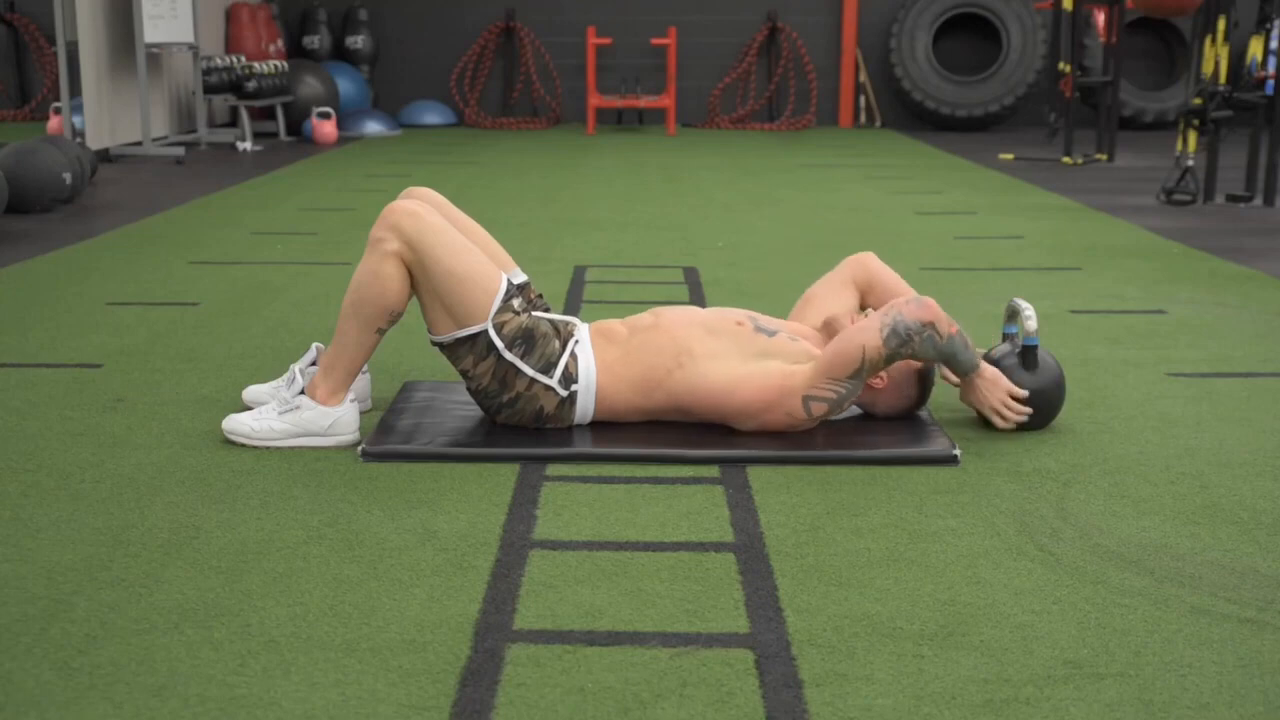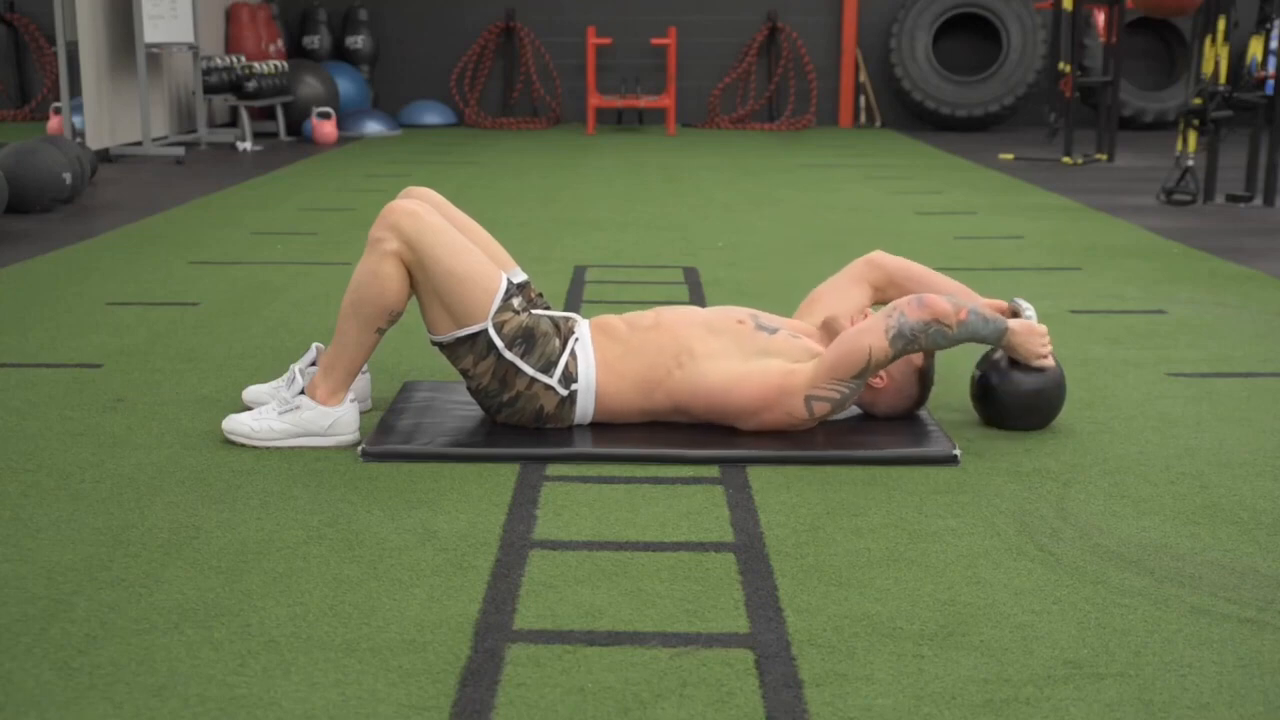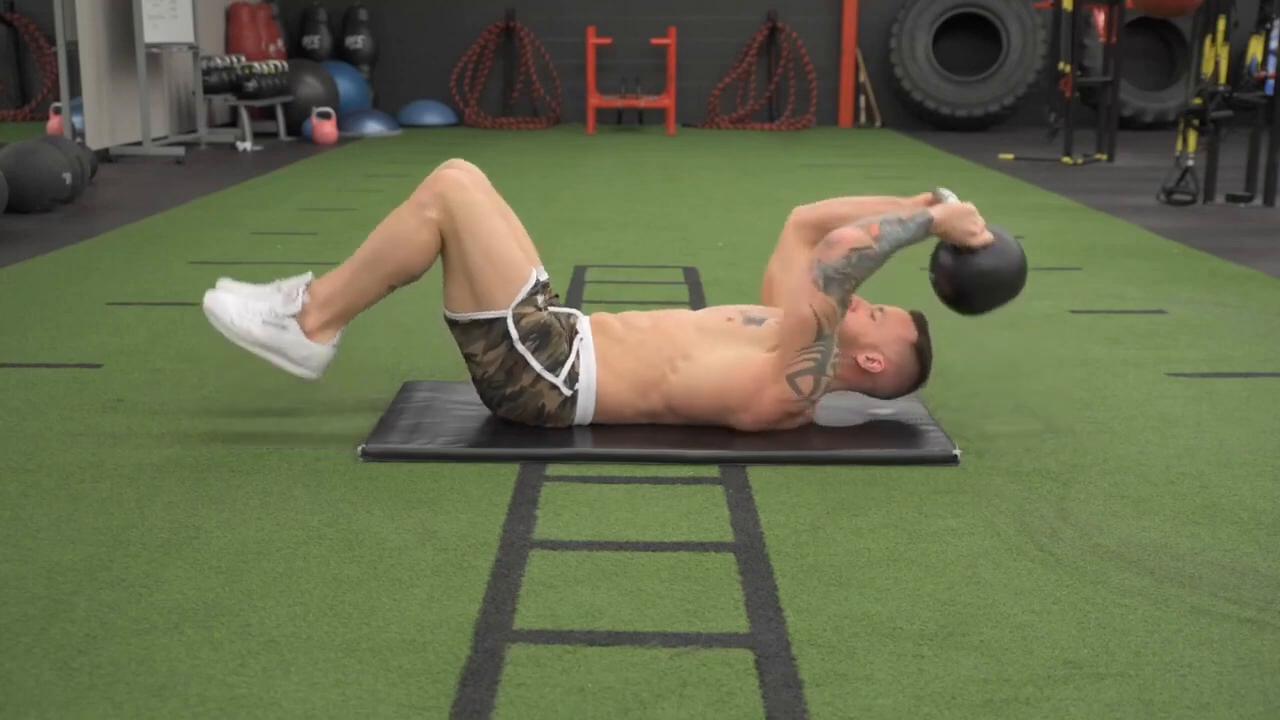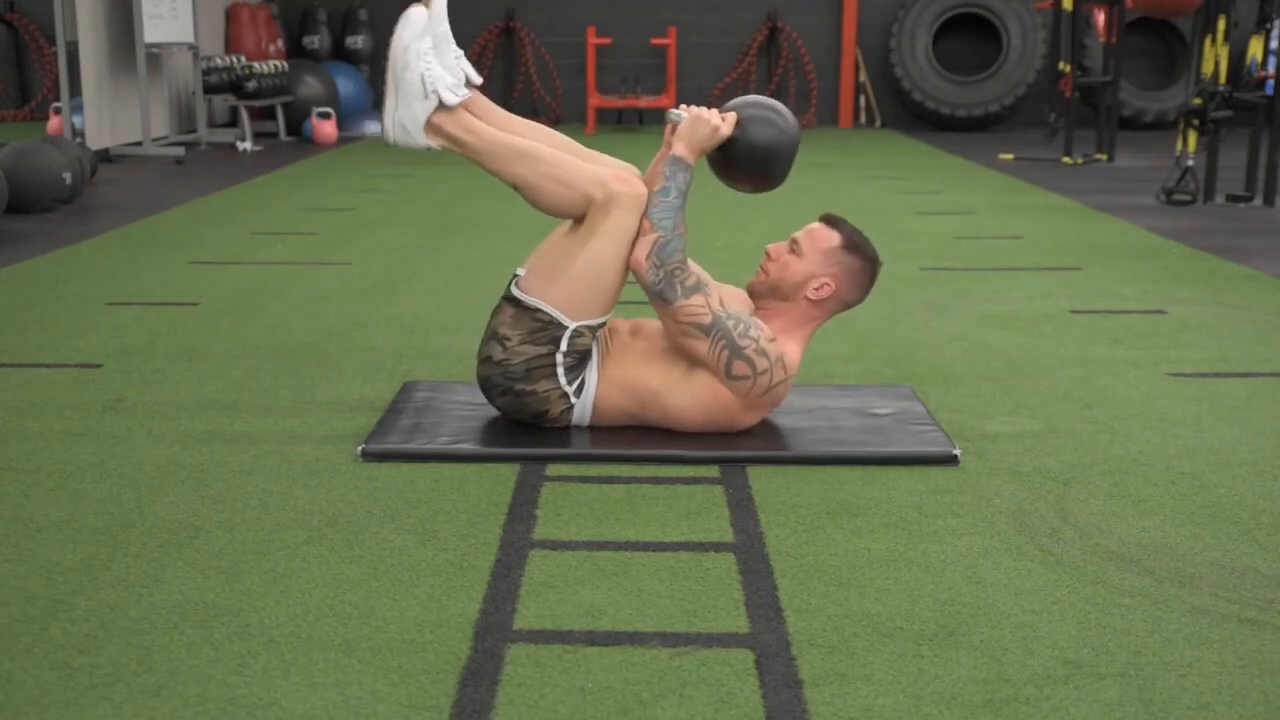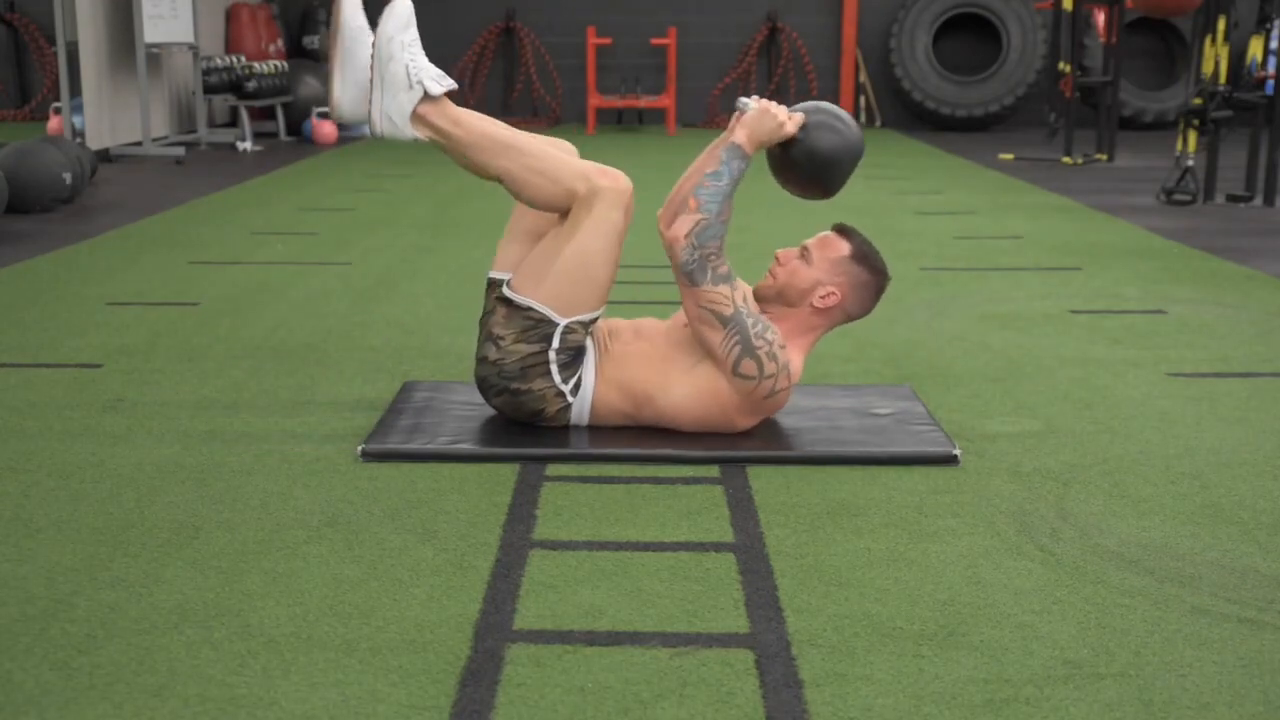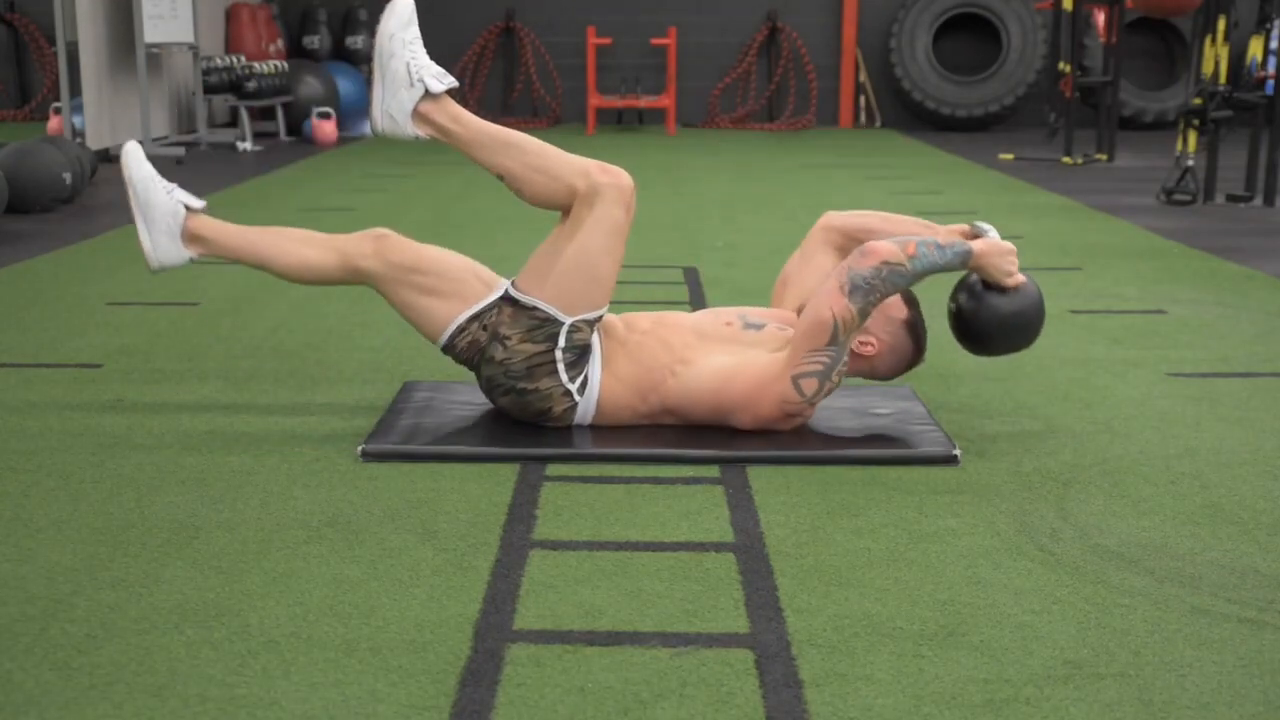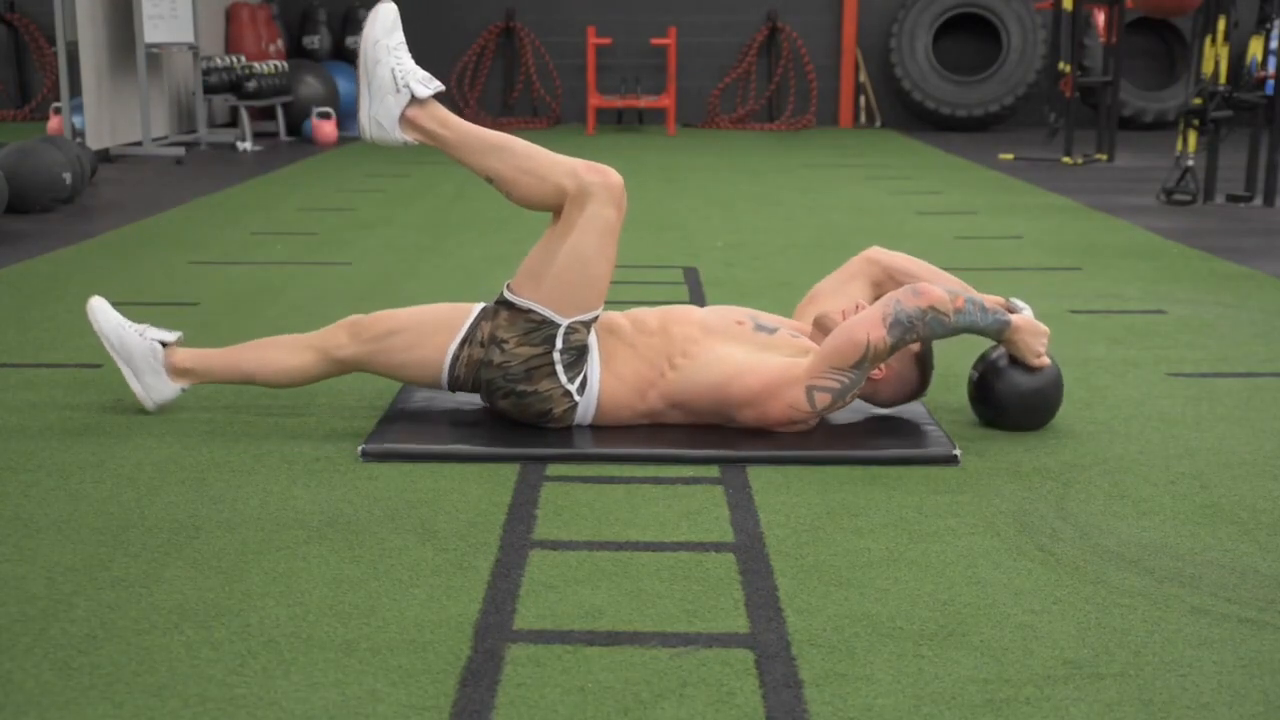
dt=0.7s
person 1, frame 1
left shoulder: (813, 395)
right shoulder: (808, 340)
left elbow: (918, 314)
right elbow: (860, 266)
left wrist: (971, 374)
right wrist: (967, 355)
left hip: (543, 383)
right hip: (557, 341)
left knee: (400, 227)
right knee: (414, 203)
left ankle: (324, 403)
right ankle: (335, 374)
person 1, frame 2
left shoulder: (812, 395)
right shoulder: (811, 341)
left elbow: (926, 310)
right elbow: (878, 267)
left wrist: (1002, 332)
right wrist: (995, 309)
left hip: (541, 380)
right hip: (556, 340)
left knee: (399, 226)
right knee: (414, 204)
left ankle: (324, 404)
right ankle: (336, 374)
person 1, frame 3
left shoulder: (793, 389)
right shoulder: (787, 338)
left elbow: (842, 251)
right elbow: (805, 222)
left wrist: (931, 219)
right wrist: (924, 204)
left hip: (541, 374)
right hip: (558, 339)
left knee: (456, 184)
right knee: (453, 188)
left ankle: (310, 327)
right ankle: (313, 306)
person 1, frame 4
left shoulder: (763, 364)
right shoulder: (749, 318)
left elbow: (651, 262)
right elbow: (645, 235)
left wrist: (684, 153)
right wrist: (677, 146)
left hip: (535, 377)
right hip: (549, 364)
left knee: (618, 192)
right knee: (621, 192)
left ankle: (434, 116)
right ankle: (452, 98)
person 1, frame 5
left shoulder: (766, 368)
right shoulder: (757, 322)
left elbow: (686, 243)
right elbow: (680, 219)
left wrist: (742, 143)
right wrist: (739, 135)
left hip: (531, 371)
right hip: (541, 357)
left knee: (605, 188)
right knee: (558, 161)
left ankle: (420, 107)
right ankle: (400, 98)
person 1, frame 6
left shoulder: (798, 386)
right shoulder: (789, 334)
left elbow: (872, 266)
right elbow: (834, 229)
left wrist: (969, 255)
right wrist: (964, 238)
left hip: (545, 372)
right hip: (544, 352)
left knee: (609, 186)
right knee: (374, 248)
left ankle: (427, 105)
right ankle: (191, 232)
person 1, frame 7
left shoulder: (804, 393)
right shoulder: (801, 343)
left elbow: (913, 303)
right elbow: (879, 262)
left wrist: (1002, 323)
right wrist: (1003, 305)
left hip: (544, 373)
right hip: (543, 357)
left knee: (598, 185)
right knee: (352, 336)
left ankle: (414, 112)
right ankle: (172, 365)
